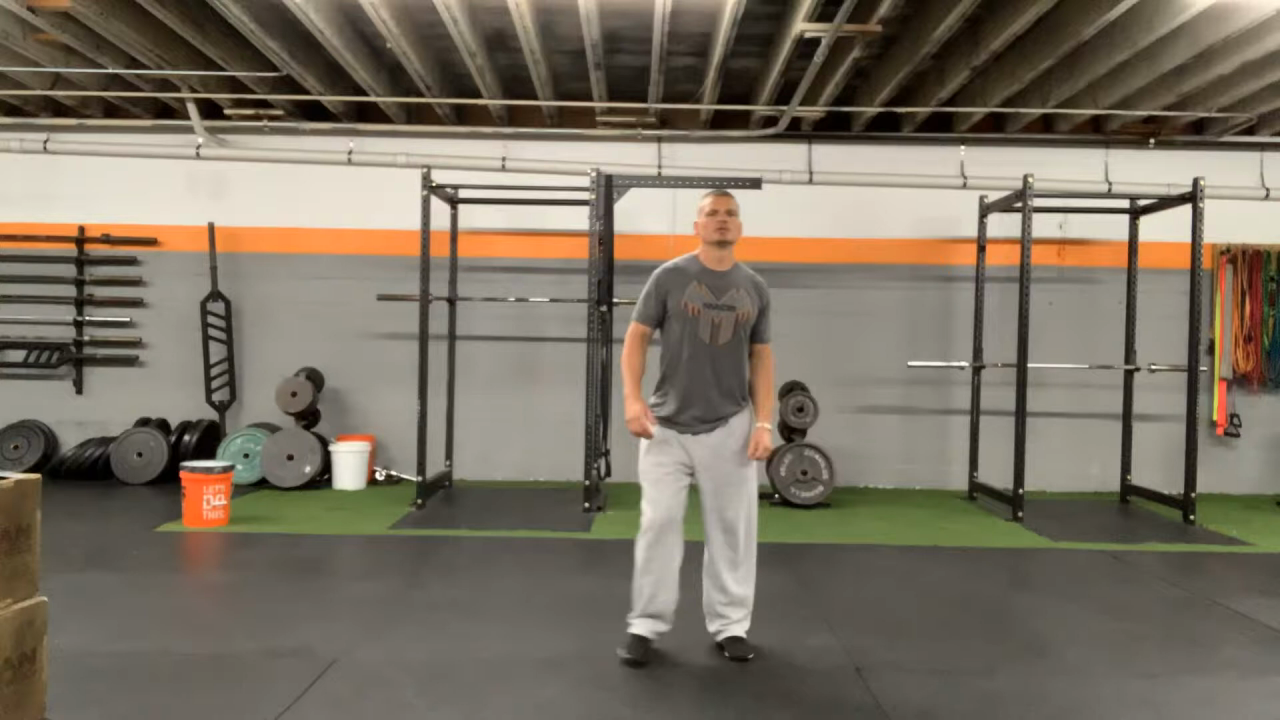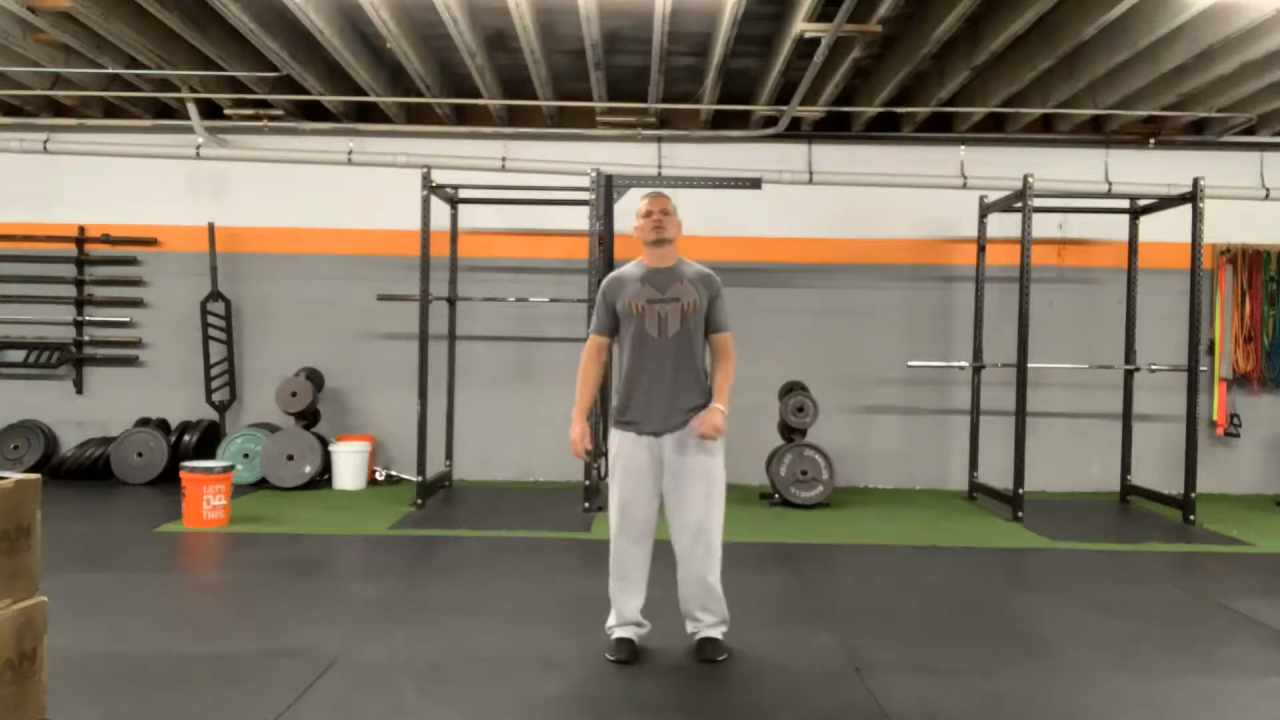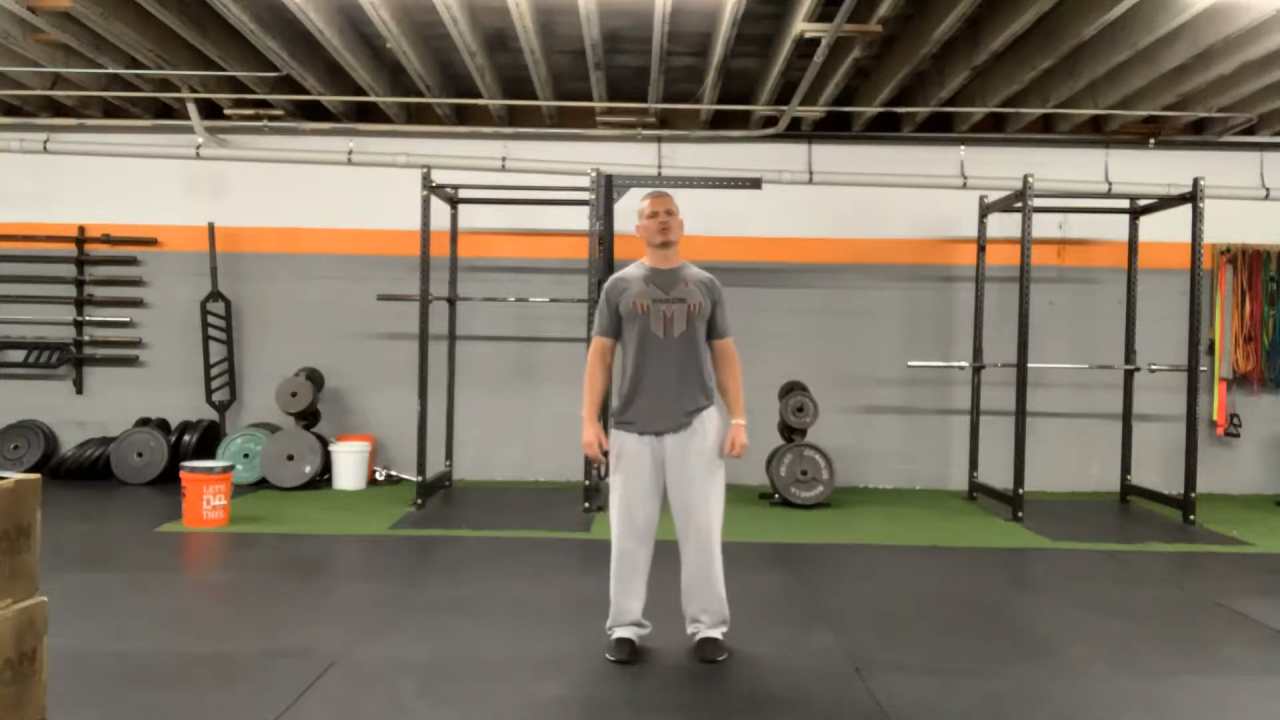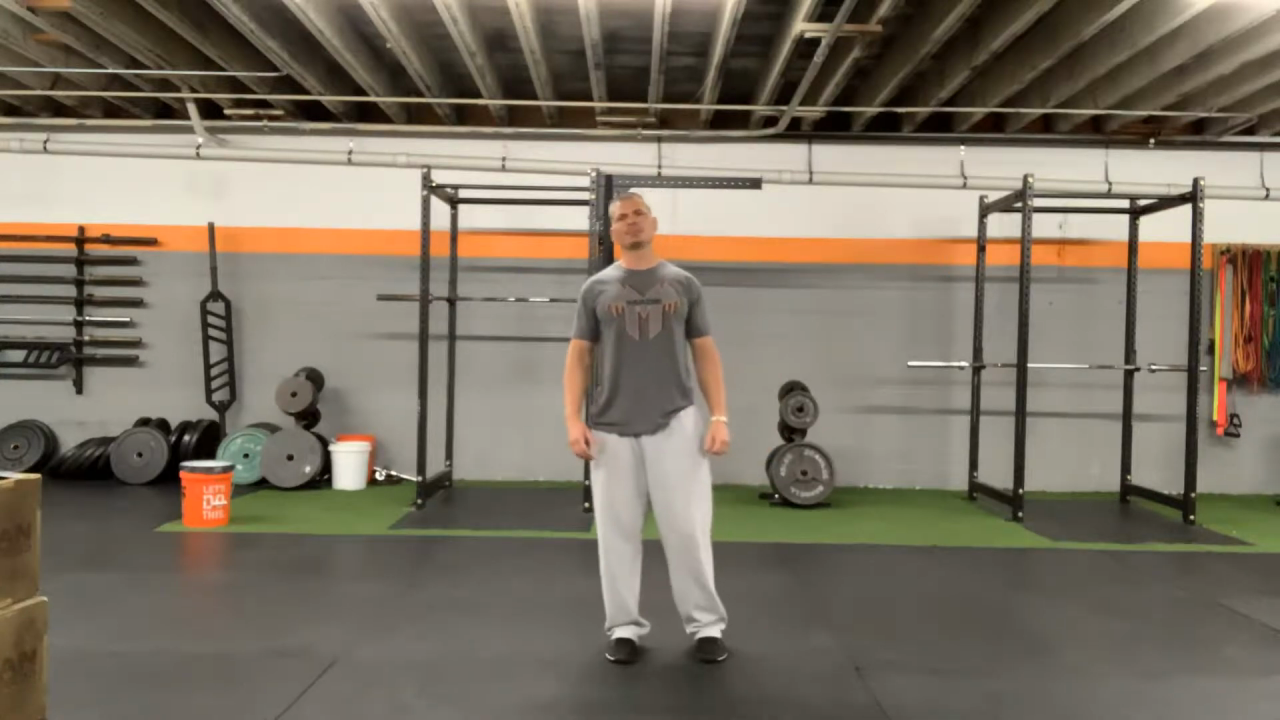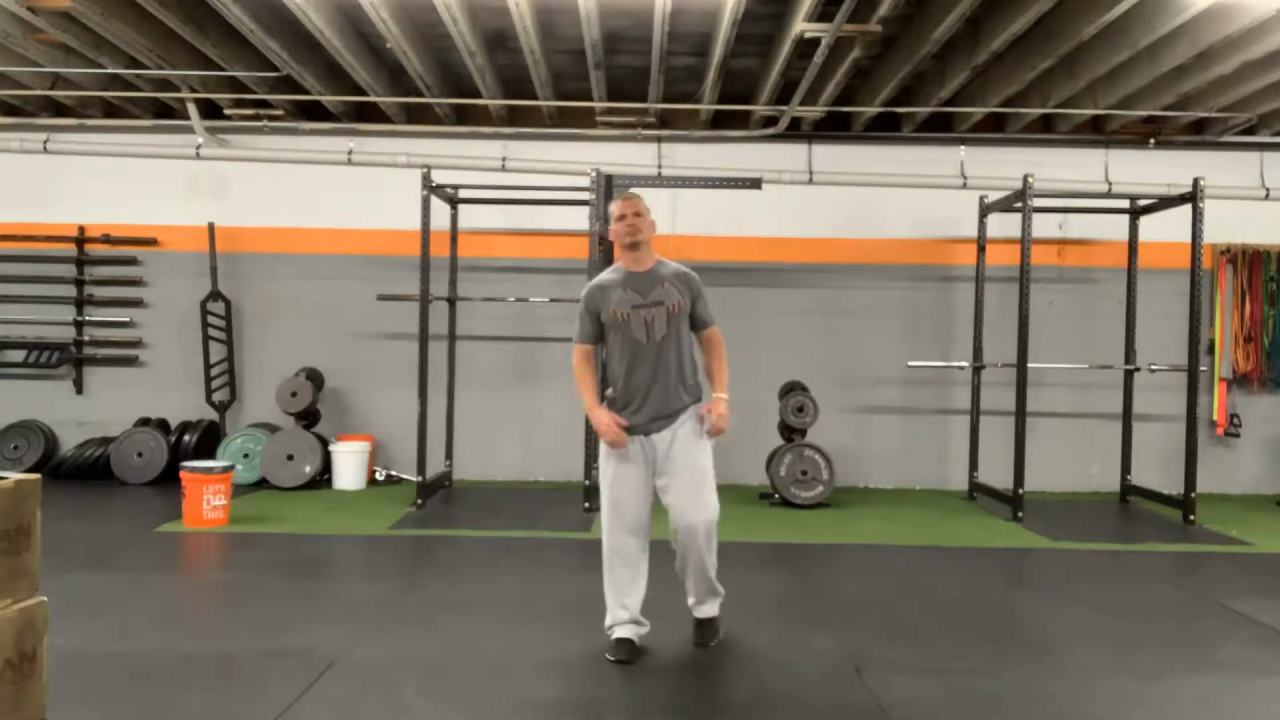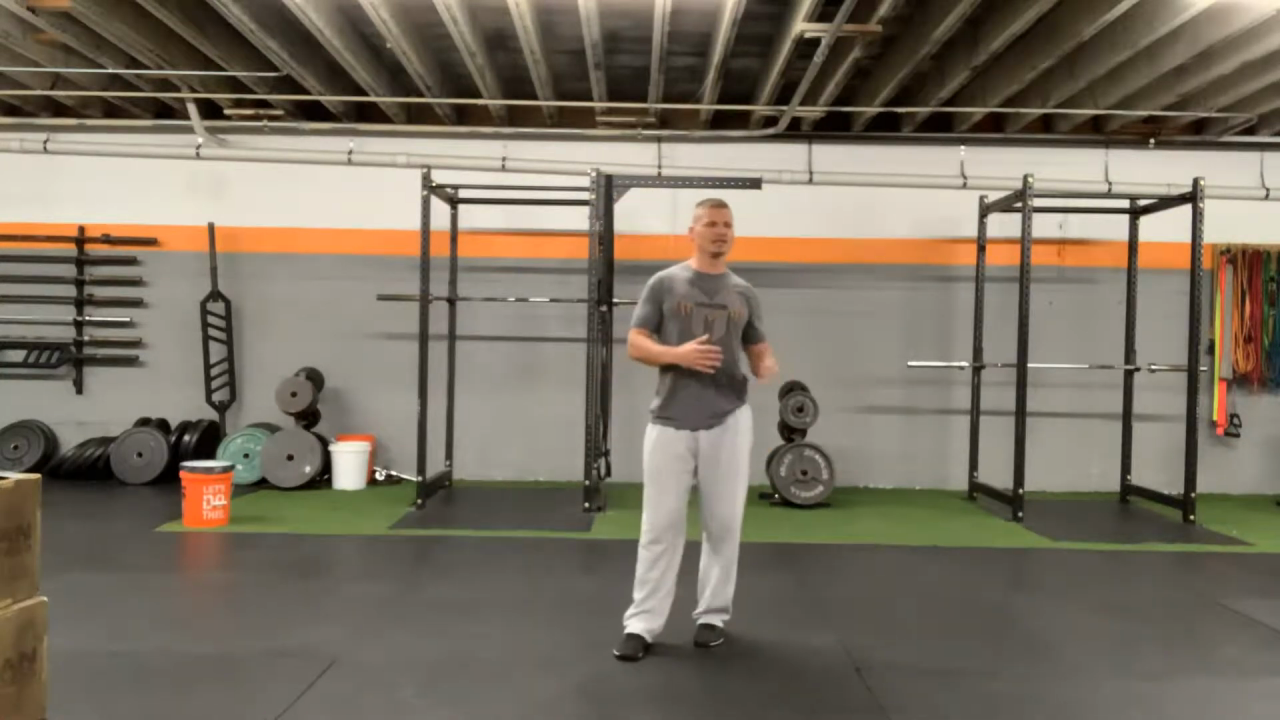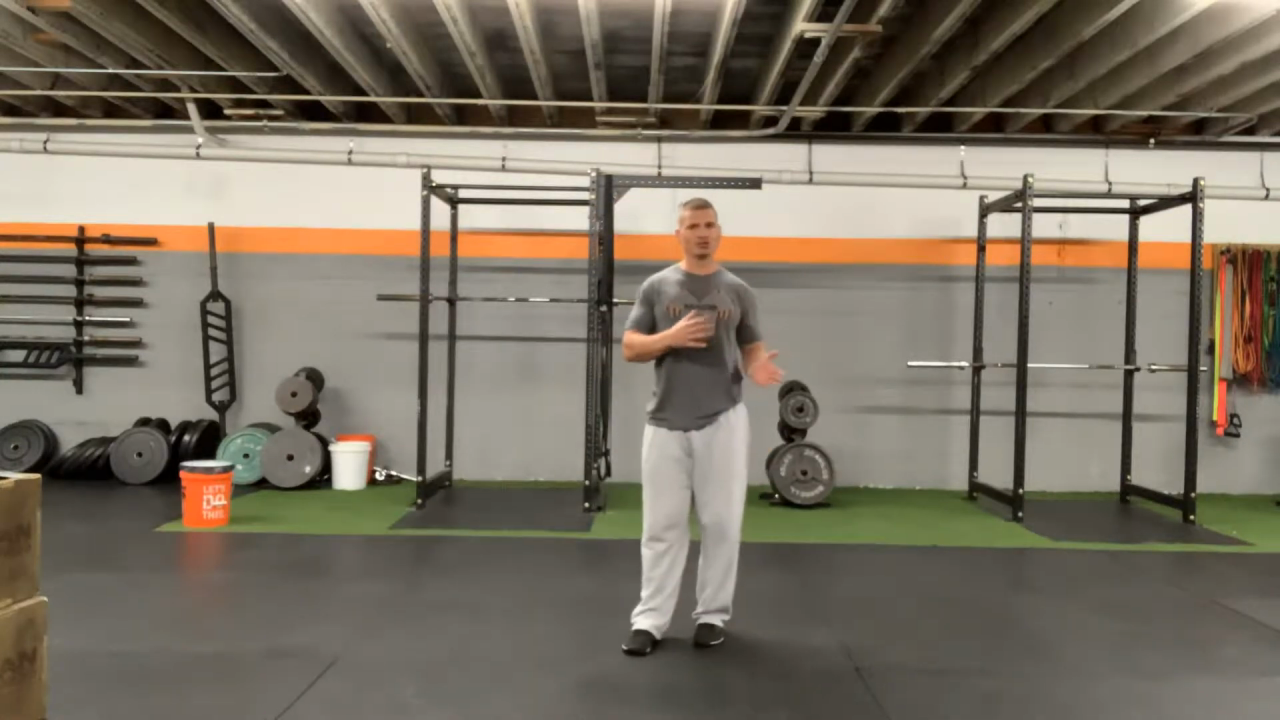
dt=0.7s
person 1, frame 1
left shoulder: (755, 288)
right shoulder: (669, 277)
left elbow: (761, 359)
right elbow: (636, 339)
left wrist: (763, 423)
right wrist: (632, 398)
left hip: (729, 426)
right hip: (667, 425)
left knee: (732, 528)
right knee: (659, 523)
left ankle: (730, 624)
right ankle: (644, 625)
person 1, frame 2
left shoulder: (704, 281)
right shoulder: (616, 284)
left elbow: (723, 350)
right elbow: (596, 352)
left wrist: (718, 405)
right wrist: (579, 417)
left hip: (692, 426)
right hip: (632, 429)
left knee: (699, 532)
right knee: (630, 530)
left ankle: (707, 625)
right ankle: (625, 626)
person 1, frame 3
left shoulder: (706, 285)
right shoulder: (619, 285)
left elbow: (724, 355)
right elbow: (599, 355)
left wrist: (738, 419)
right wrist: (590, 421)
left hip: (697, 425)
right hip: (633, 428)
left knee: (701, 530)
right knee: (630, 531)
left ankle: (707, 626)
right ankle: (625, 626)
person 1, frame 4
left shoulder: (684, 284)
right shoulder: (596, 288)
left elbow: (705, 353)
right elbow: (579, 356)
left wrist: (719, 417)
right wrist: (573, 418)
left hip: (676, 423)
right hip: (612, 429)
left knee: (687, 529)
right knee: (617, 532)
left ankle: (706, 624)
right ankle: (624, 626)
person 1, frame 5
left shoulder: (684, 280)
right shoulder: (598, 291)
left elbow: (712, 341)
right elbow: (583, 357)
left wrist: (720, 395)
right wrist: (596, 412)
left hip: (684, 420)
right hip: (624, 428)
left knee: (695, 520)
right knee: (623, 528)
left ankle: (705, 606)
right ankle: (624, 625)
person 1, frame 6
left shoulder: (744, 293)
right shoulder: (664, 283)
left elbow: (758, 352)
right elbow: (636, 344)
left wrist: (765, 368)
right wrist: (679, 355)
left hip: (728, 421)
right hip: (670, 422)
left knee: (723, 524)
right knee: (660, 524)
left ankle: (713, 613)
right ankle: (642, 622)
person 1, frame 7
left shoulder: (738, 290)
right shoulder: (656, 286)
left elbow: (754, 348)
right elbow: (630, 345)
left wrist: (759, 368)
right wrist: (669, 338)
left hip: (722, 421)
right hip: (666, 422)
left knee: (721, 523)
right knee: (662, 525)
left ankle: (712, 614)
right ankle: (650, 618)
